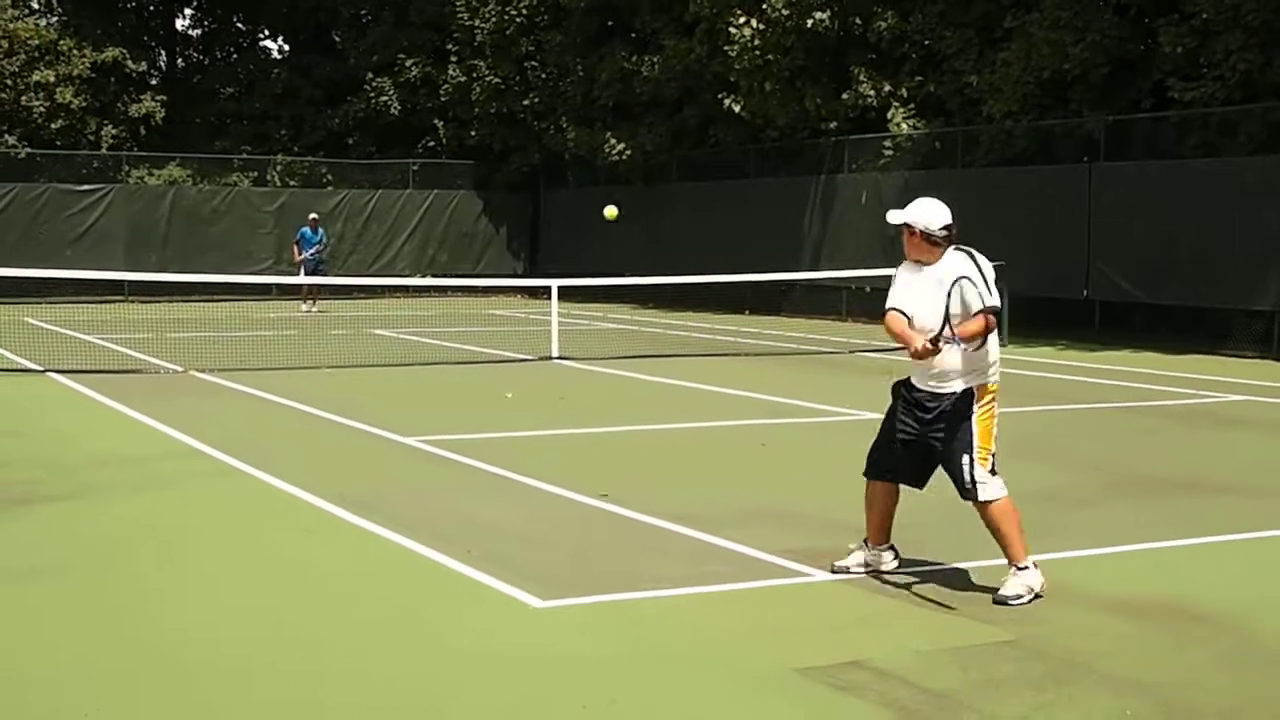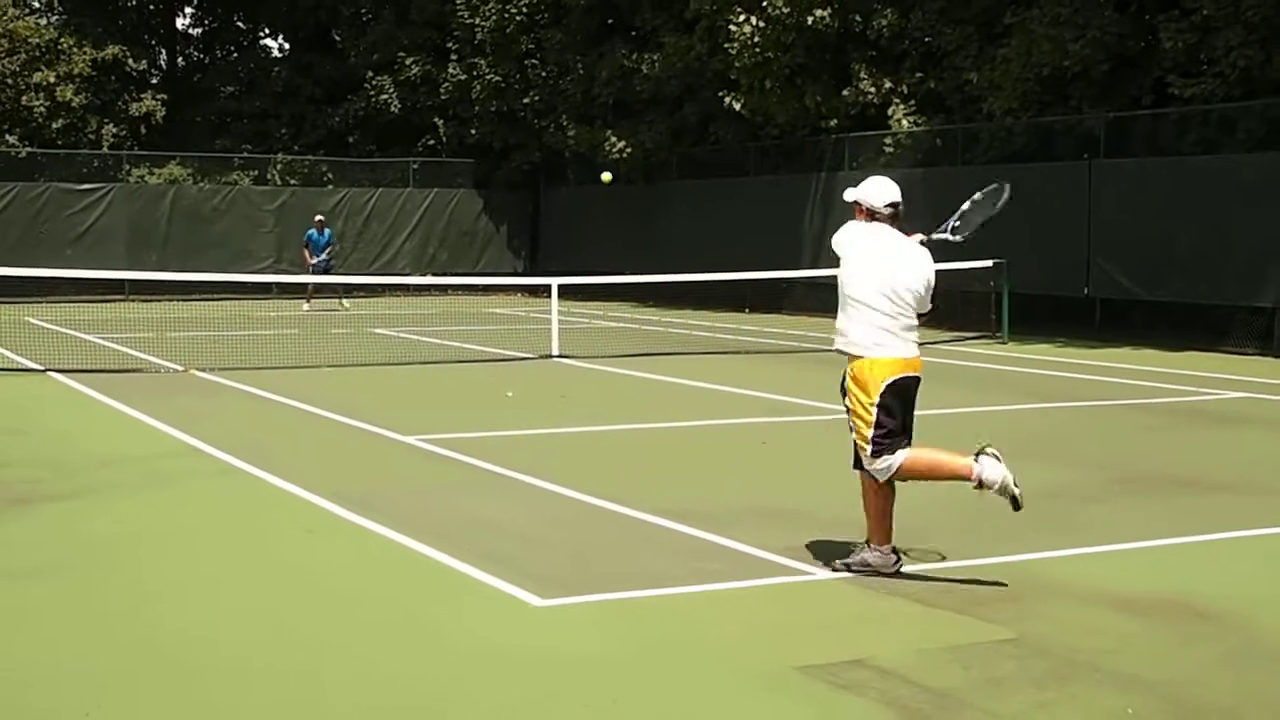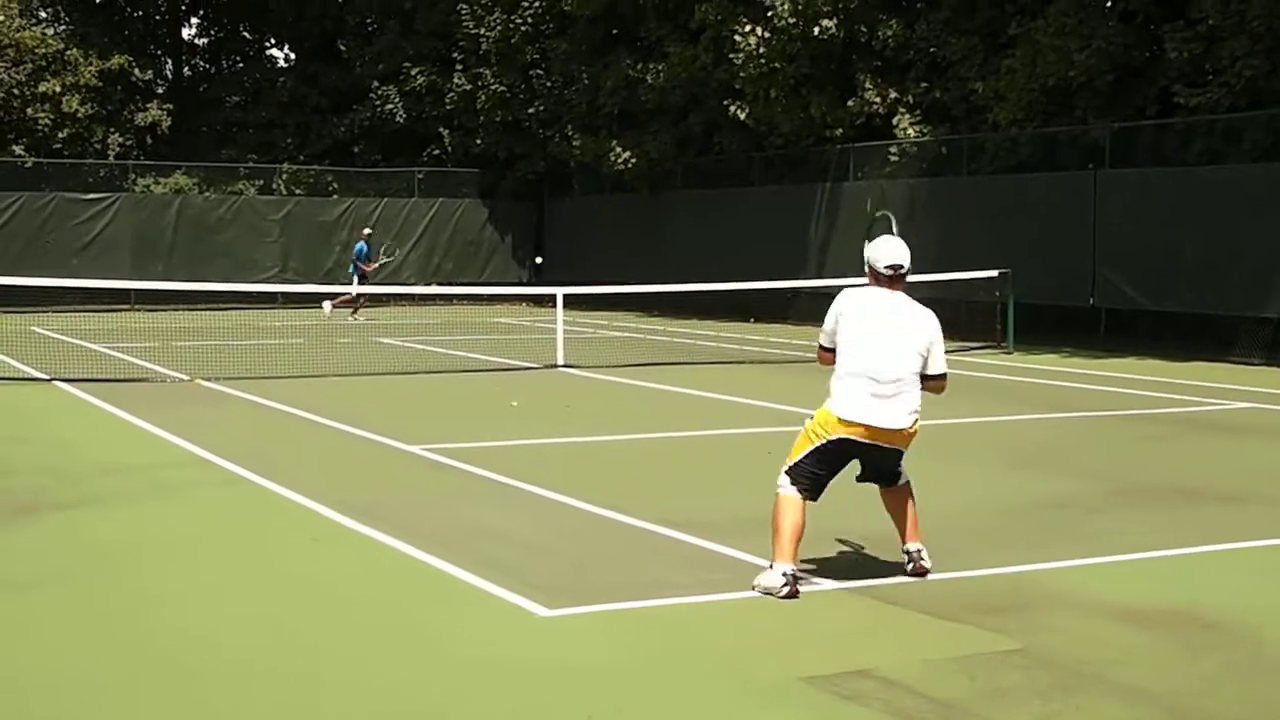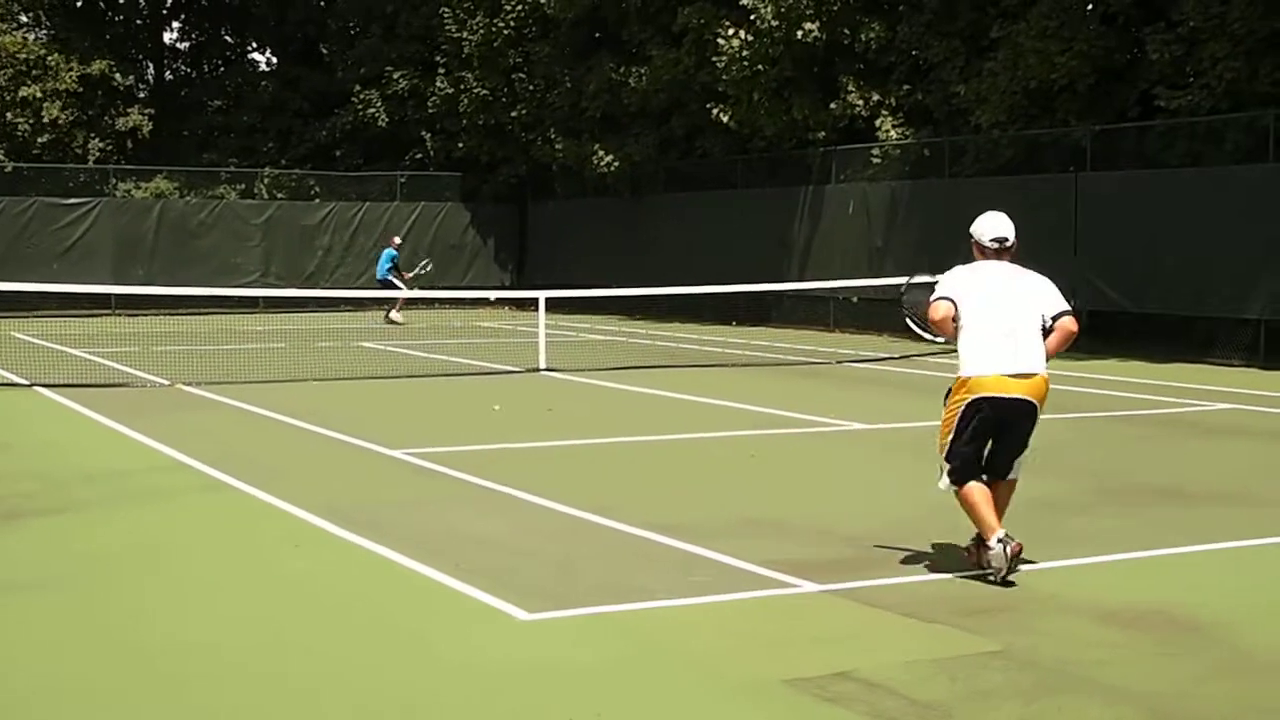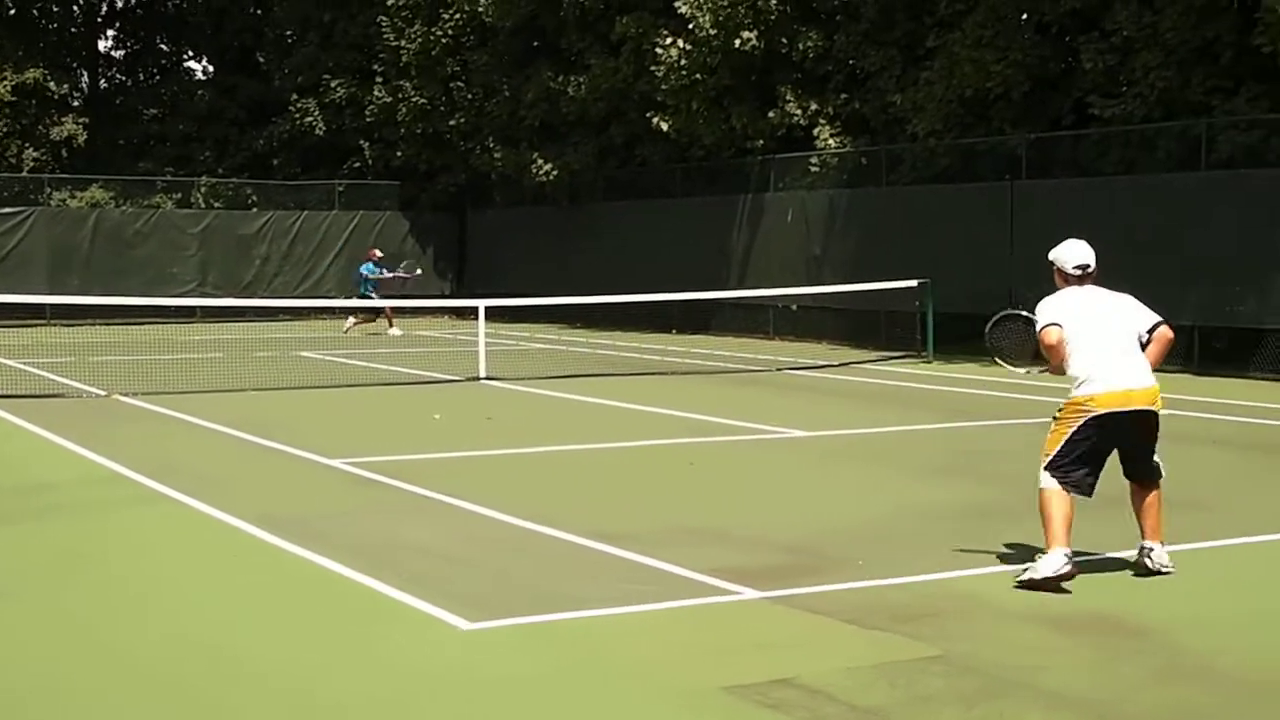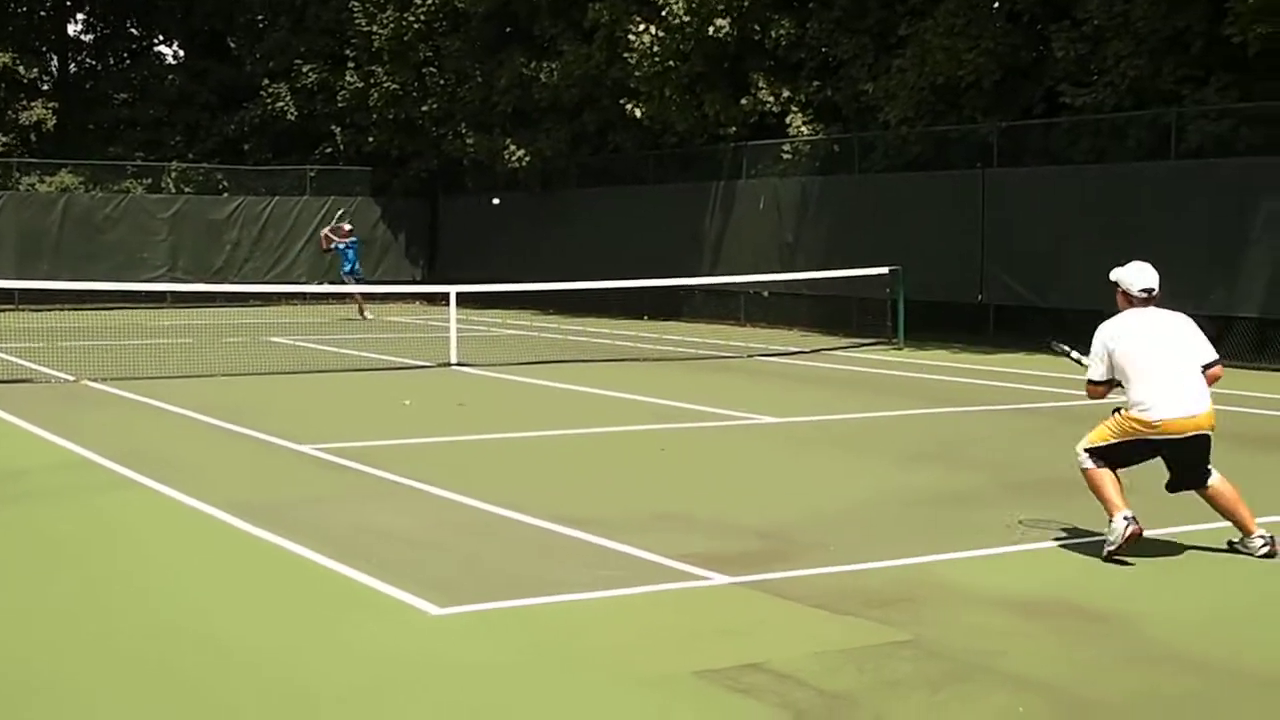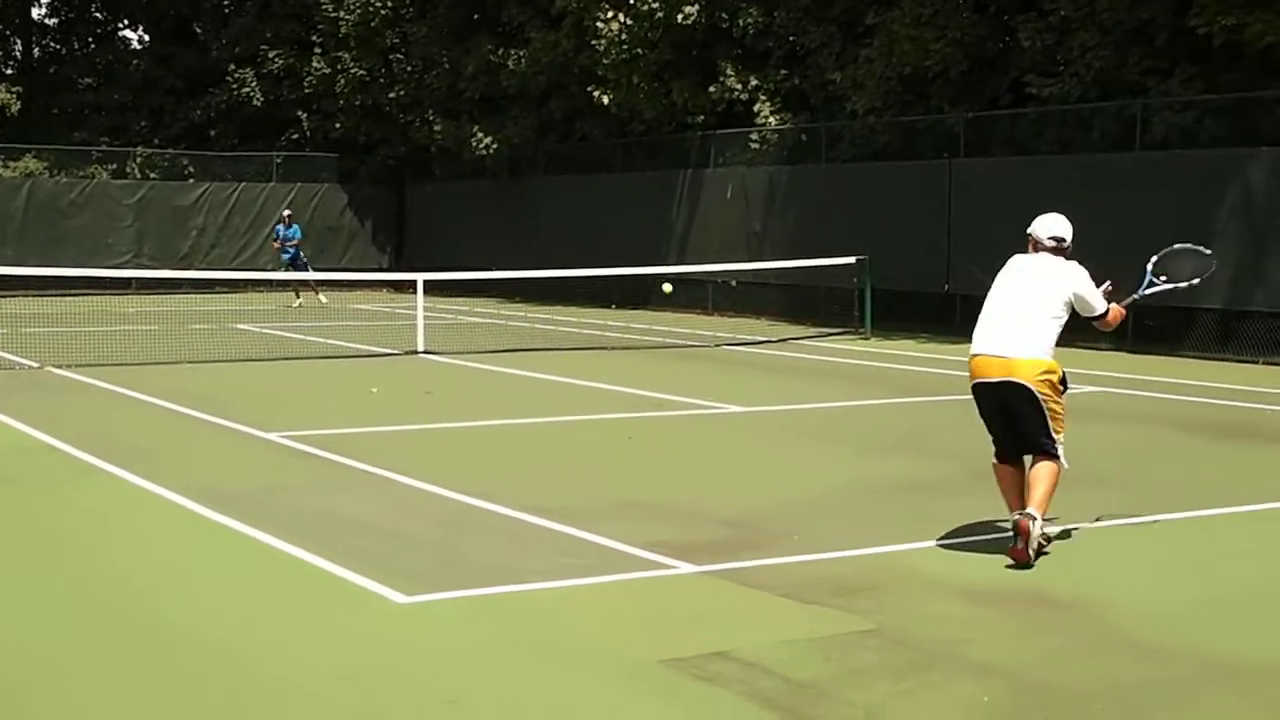
dt=0.4s
person 1, frame 1
left shoulder: (969, 263)
right shoulder: (907, 269)
left elbow: (985, 322)
right elbow: (893, 318)
left wrist: (948, 338)
right wrist: (912, 338)
left hip: (967, 390)
right hip: (917, 390)
left knee: (978, 480)
right knee: (881, 468)
left ankle: (1024, 570)
right ankle: (876, 551)
person 1, frame 2
left shoulder: (852, 235)
right shoulder: (921, 257)
left hip: (873, 364)
right hip: (906, 364)
left knee: (886, 459)
right knee: (872, 458)
left ankle: (979, 468)
right ankle: (878, 550)
person 1, frame 3
left shoulder: (849, 300)
right shoulder: (926, 319)
left elbow: (826, 356)
right elbow: (937, 383)
left hip: (844, 419)
right hip: (898, 428)
left knee: (792, 486)
right knee: (891, 474)
left ankle: (780, 572)
right ankle: (915, 552)
person 1, frame 4
left shoulder: (957, 275)
right shoulder: (1037, 282)
left elbow: (938, 315)
right elbow: (1068, 327)
left wrist: (958, 337)
right wrist: (1037, 360)
left hip: (977, 384)
right hip: (1029, 383)
left knee: (959, 473)
right knee: (1003, 467)
left ankle: (996, 539)
right ankle: (991, 538)
person 1, frame 5
left shoulder: (1052, 304)
right shoulder: (1122, 300)
left elbow: (1052, 340)
right elbow: (1165, 336)
left wrist: (1059, 367)
right wrist: (1140, 375)
left hip: (1093, 402)
right hip: (1143, 397)
left knee: (1055, 477)
right knee: (1146, 472)
left ankle: (1056, 556)
right ankle: (1152, 550)
person 1, frame 6
left shoulder: (1108, 329)
right shoulder: (1182, 322)
left elbow: (1095, 390)
right elbow: (1215, 372)
left hip: (1148, 423)
right hip: (1198, 419)
left knee: (1090, 455)
right knee: (1202, 479)
left ankle: (1122, 521)
right ankle: (1256, 537)
person 1, frame 7
left shoulder: (1015, 264)
right shoulder: (1073, 273)
right elbow: (1108, 320)
left wrist: (1090, 299)
right wrist: (1116, 309)
left hip: (983, 363)
right hip: (1028, 368)
left knee: (1006, 451)
right knee: (1048, 452)
left ankle: (1022, 520)
right ankle: (1030, 522)
